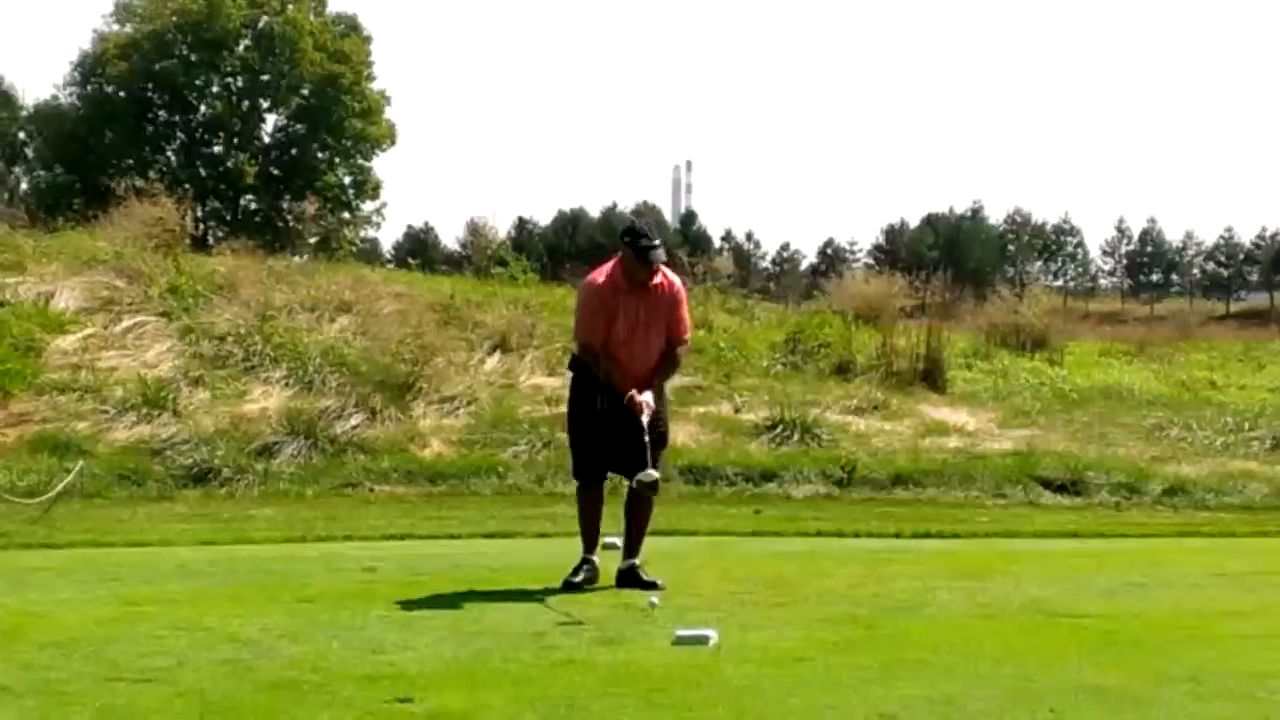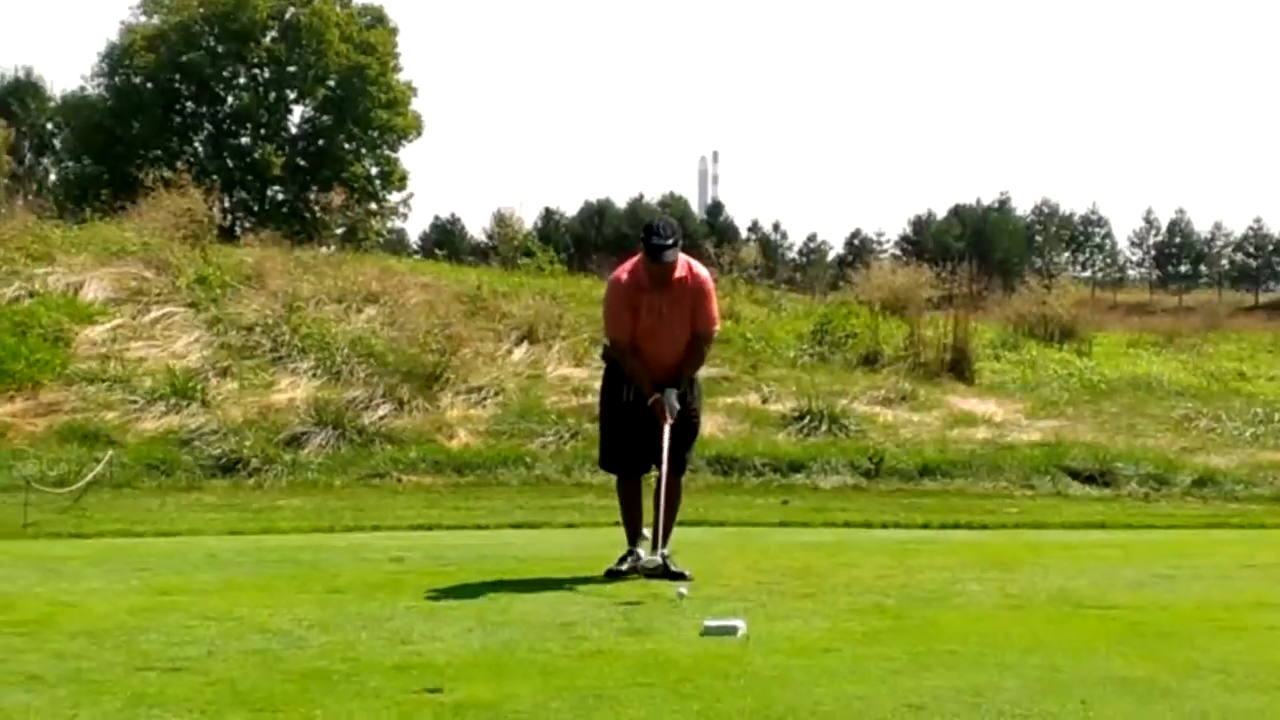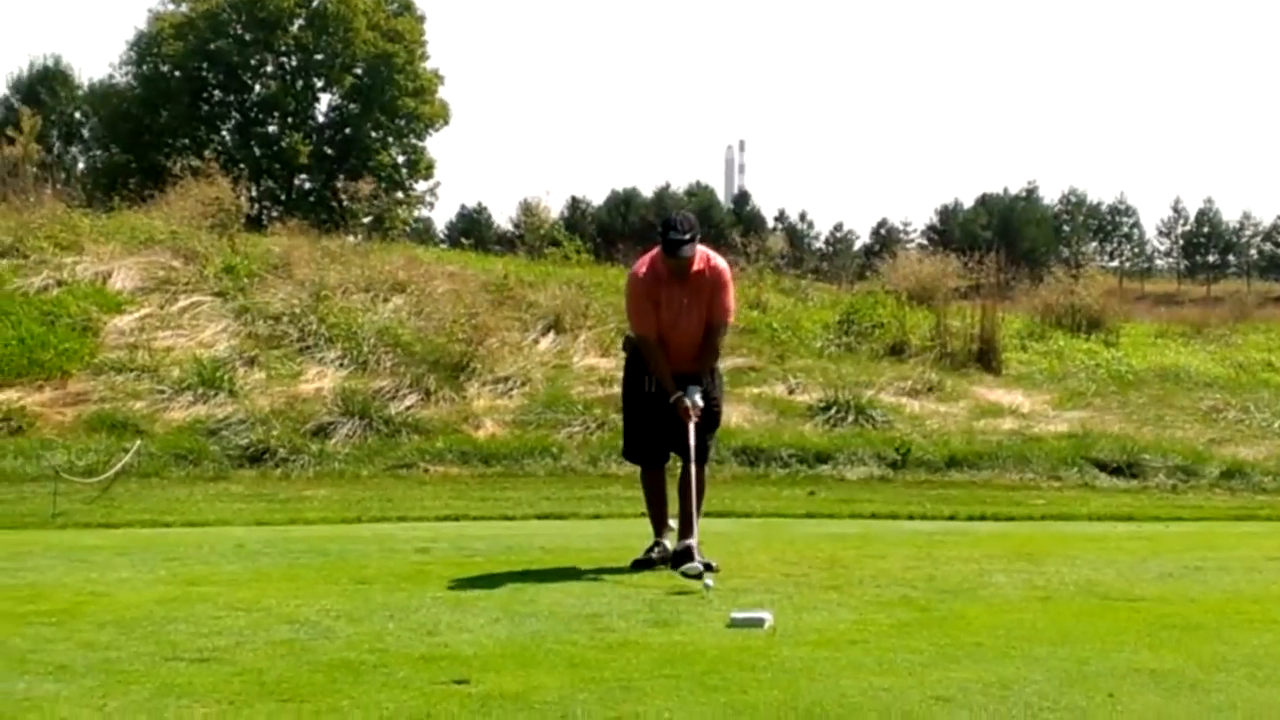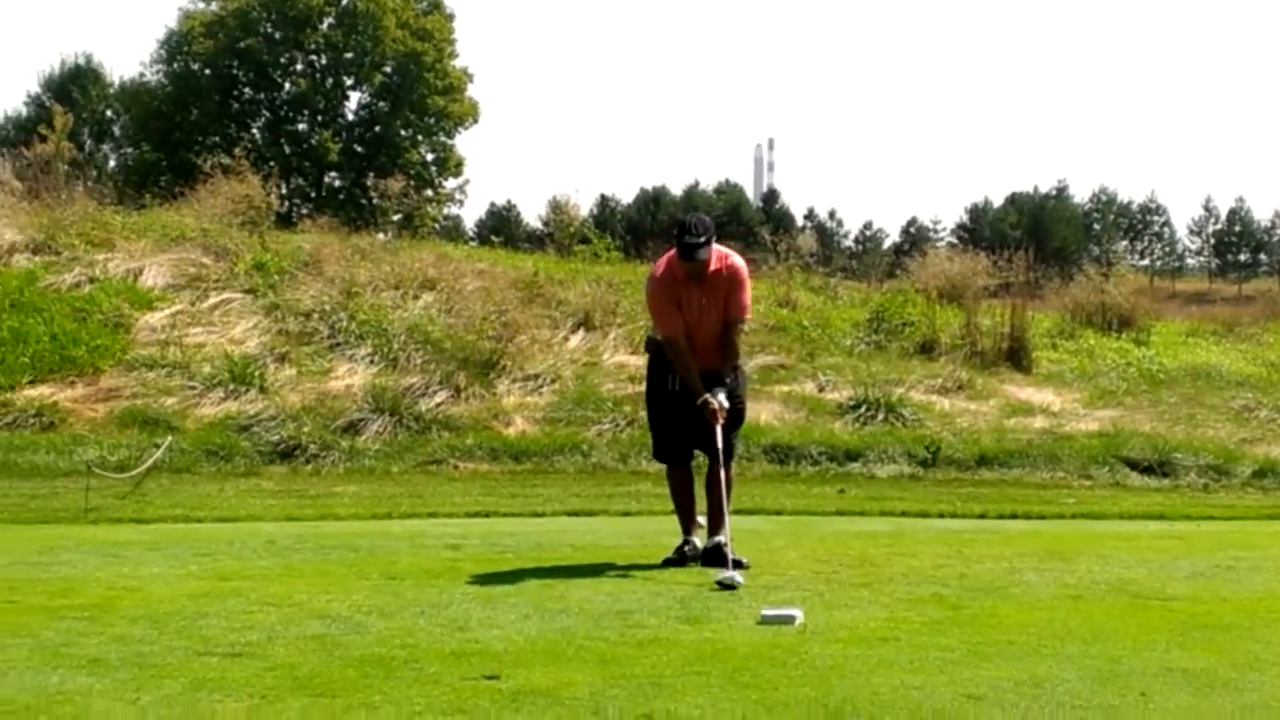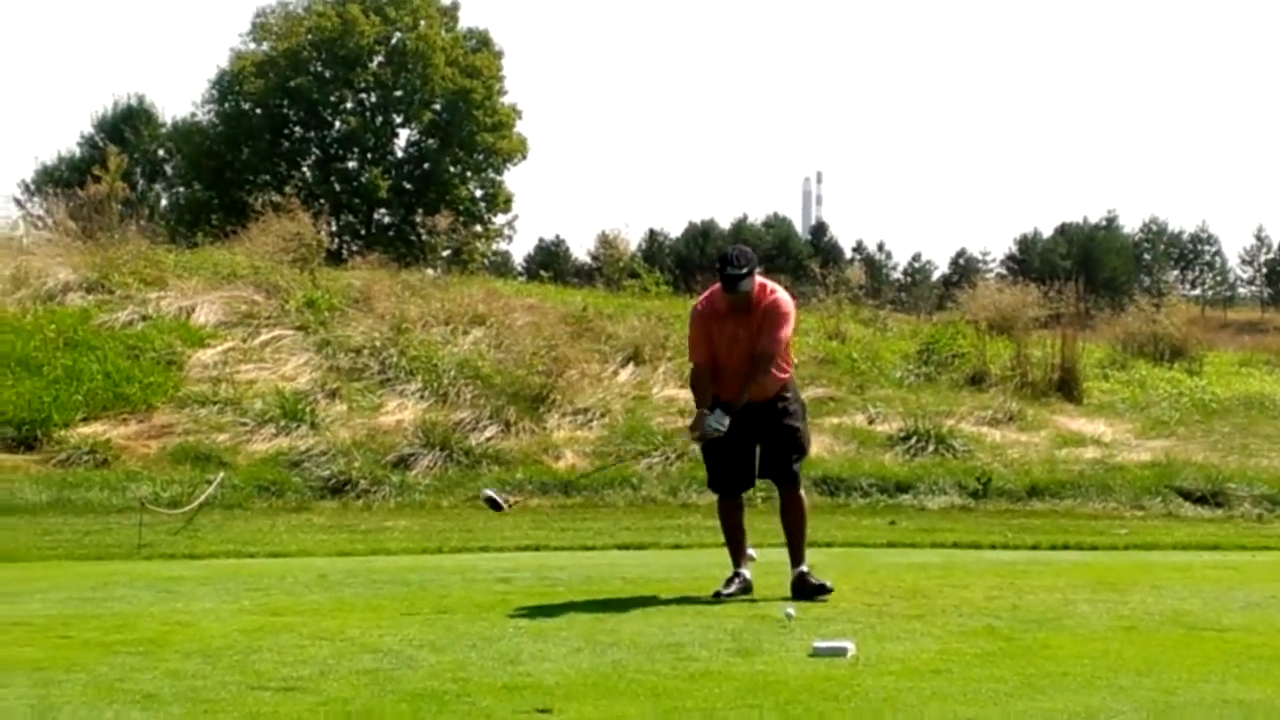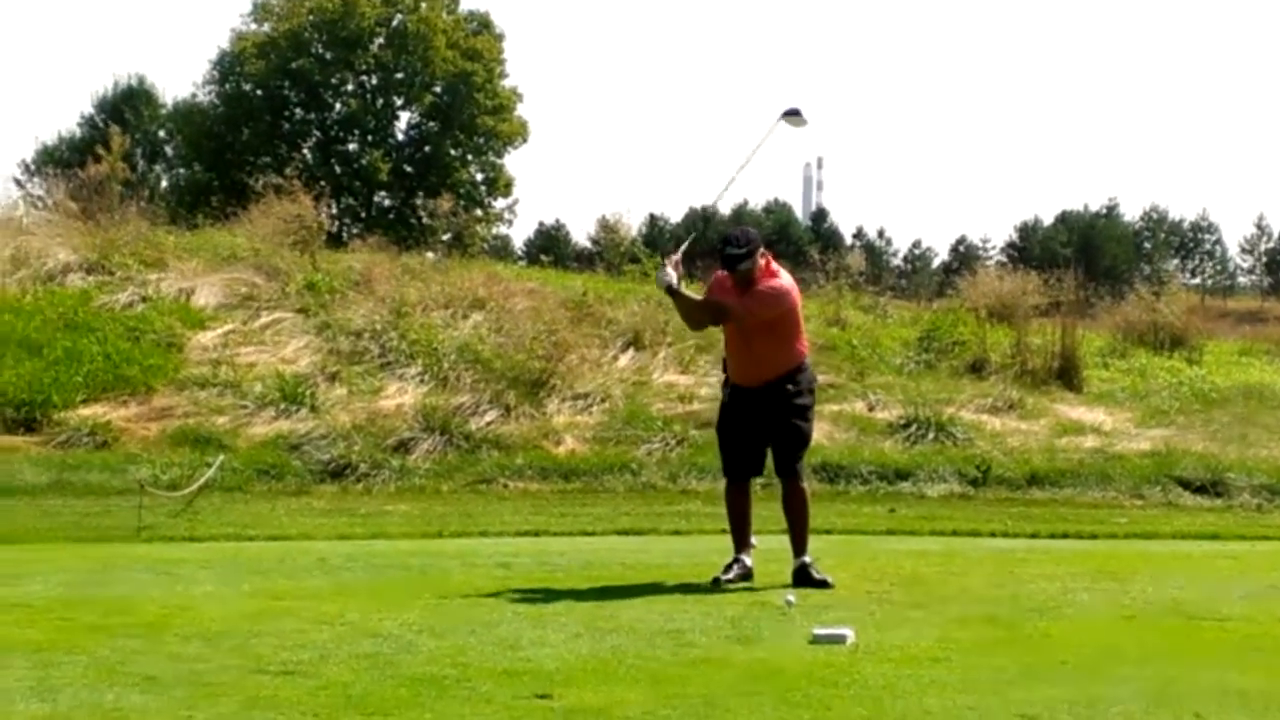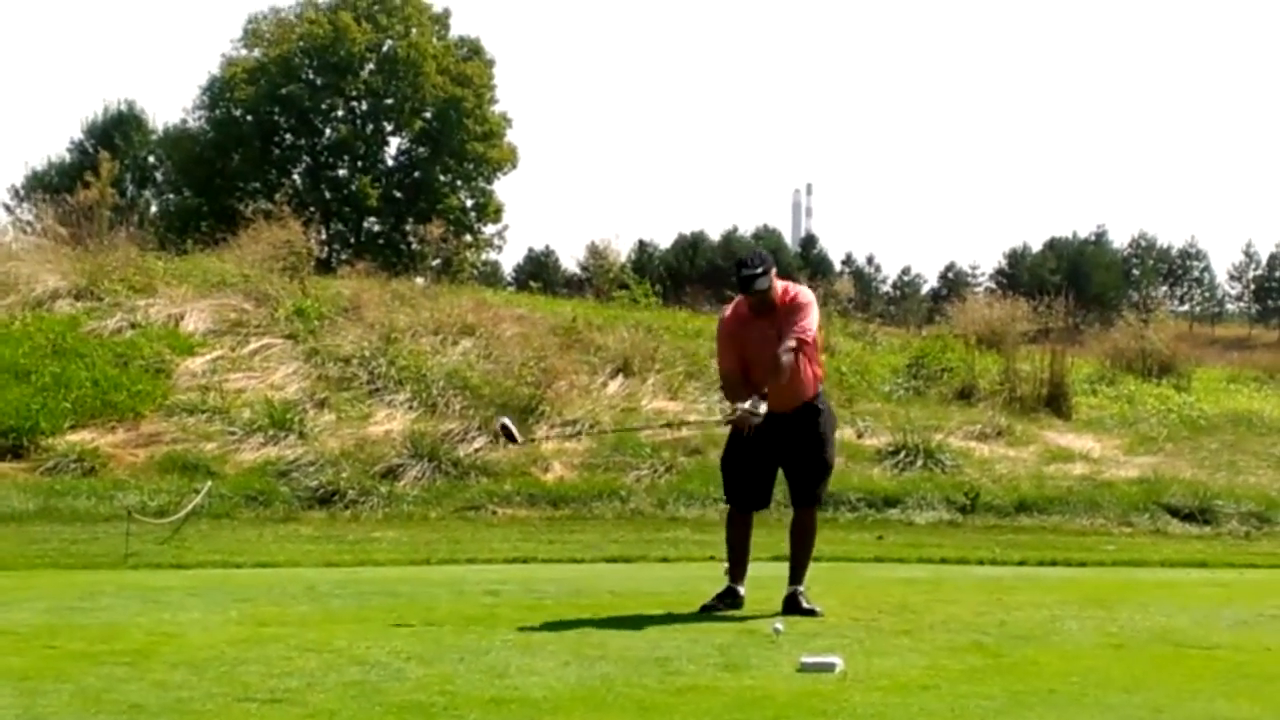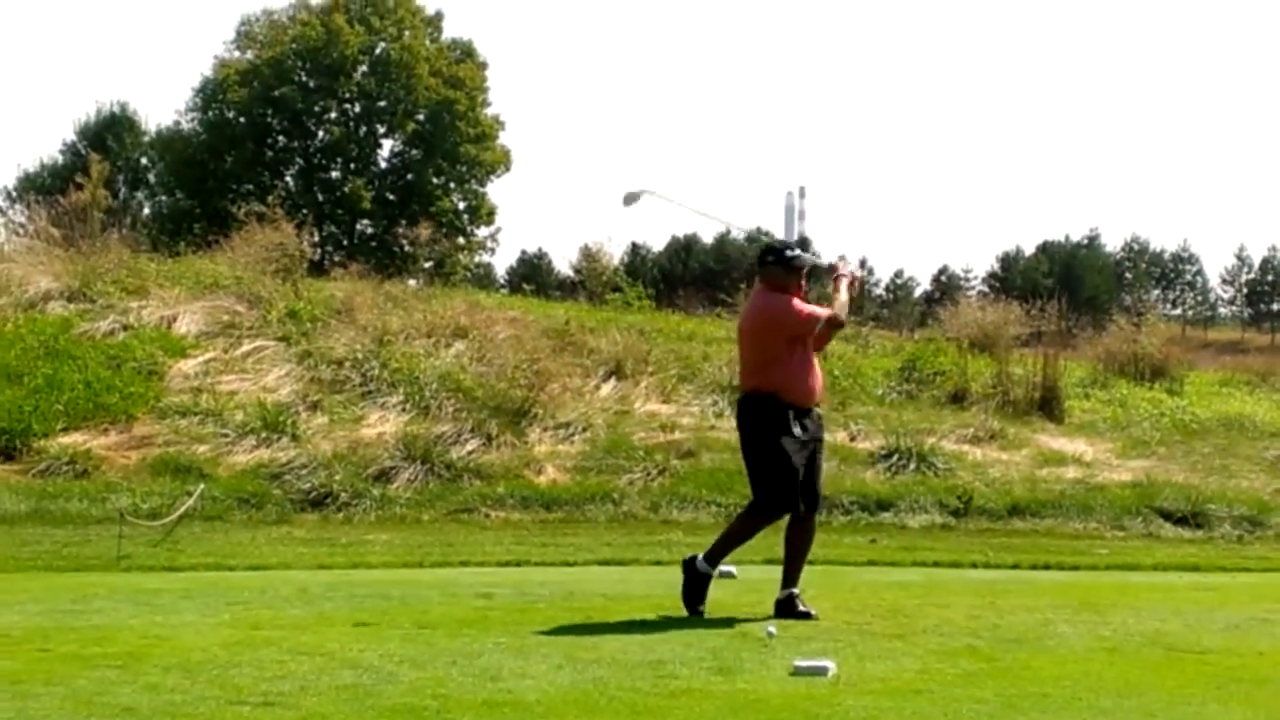
dt=0.4s
person 1, frame 1
left shoulder: (671, 287)
right shoulder: (597, 286)
left elbow: (677, 345)
right elbow: (590, 350)
left wrist: (652, 389)
right wrist: (625, 391)
left hip: (647, 393)
right hip: (598, 390)
left knee: (646, 480)
right knee: (590, 476)
left ankle: (630, 564)
right ankle: (589, 560)
person 1, frame 2
left shoulder: (699, 279)
right shoulder: (621, 283)
left elbow: (703, 339)
right elbow: (620, 348)
left wrist: (675, 388)
right wrist: (650, 396)
left hip: (678, 384)
right hip: (628, 383)
left knee: (673, 470)
right knee: (628, 469)
left ankle: (660, 553)
right ankle: (634, 551)
person 1, frame 3
left shoulder: (717, 270)
right shoulder: (641, 276)
left elbow: (716, 332)
right elbow: (647, 342)
left wrist: (697, 385)
right wrist: (674, 394)
left hip: (699, 372)
right hip: (651, 372)
left knee: (696, 459)
right knee: (651, 458)
left ankle: (687, 544)
right ankle: (660, 541)
person 1, frame 4
left shoulder: (734, 268)
right shoulder: (660, 279)
left elbow: (732, 332)
right elbow: (676, 346)
left wrist: (721, 387)
right wrist: (701, 397)
left hip: (722, 369)
right hip: (673, 371)
left knee: (722, 456)
right knee: (676, 457)
left ankle: (716, 541)
right ankle: (689, 540)
person 1, frame 5
left shoulder: (778, 302)
right shoulder: (703, 310)
left elbow: (761, 364)
right elbow: (701, 370)
left wrist: (728, 414)
right wrist: (705, 412)
left hip: (776, 398)
right hip: (721, 404)
left knee: (790, 483)
right knee: (729, 490)
left ankle: (800, 572)
right ankle: (740, 572)
person 1, frame 6
left shoulder: (779, 289)
right shoulder: (722, 281)
left elbow: (714, 314)
right elbow: (697, 321)
left wrist: (672, 287)
right wrist: (675, 285)
left hip: (787, 387)
right hip: (740, 388)
left knee: (791, 473)
right knee: (737, 475)
left ankle: (802, 563)
right ankle: (742, 559)
person 1, frame 7
left shoulder: (801, 300)
right shoulder: (731, 319)
left elbow: (786, 355)
right elbow: (732, 381)
left wrist: (761, 399)
right wrist: (746, 407)
left hip: (806, 413)
right hip: (758, 419)
left knee: (807, 504)
right knee: (741, 502)
left ankle: (795, 591)
right ankle: (735, 587)
person 1, frame 8
left shoulder: (784, 302)
right shoulder: (772, 306)
left elbow: (813, 341)
right elbow: (835, 318)
left wrist: (841, 286)
right wrist: (841, 281)
left hip: (801, 416)
right hip: (768, 417)
left knee: (806, 510)
right knee: (772, 505)
left ankle: (788, 594)
right ankle: (704, 565)
